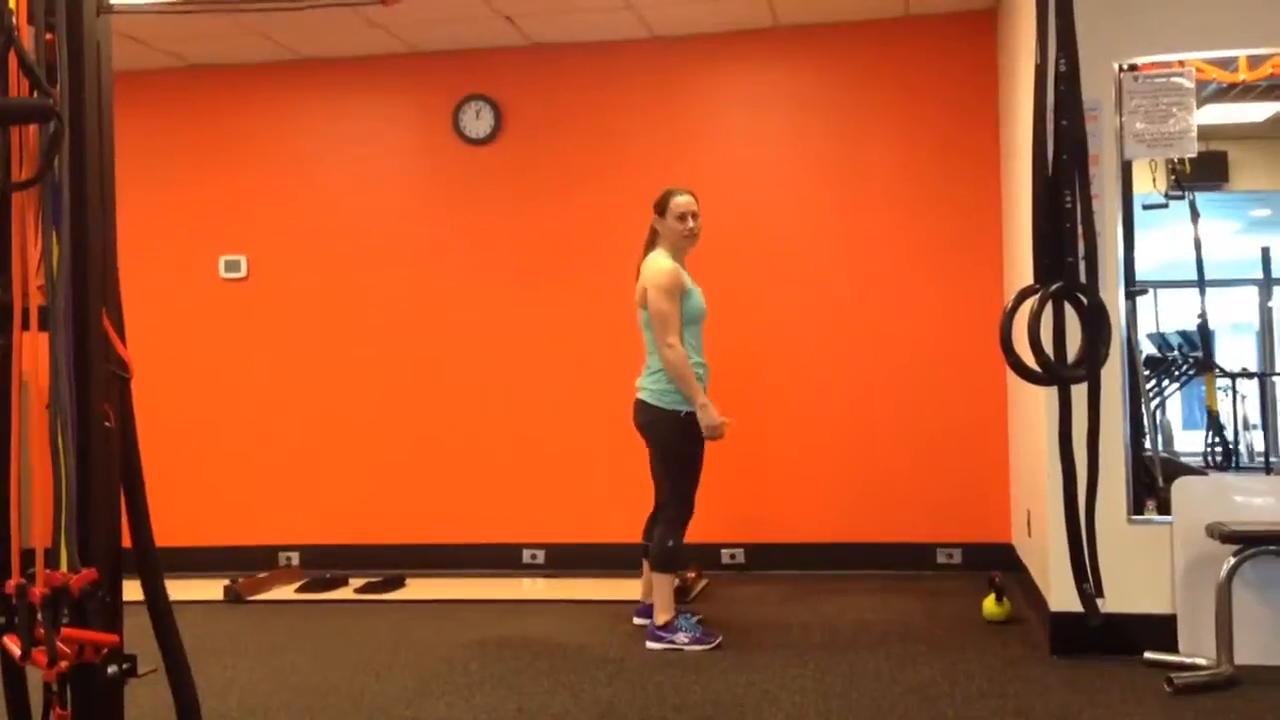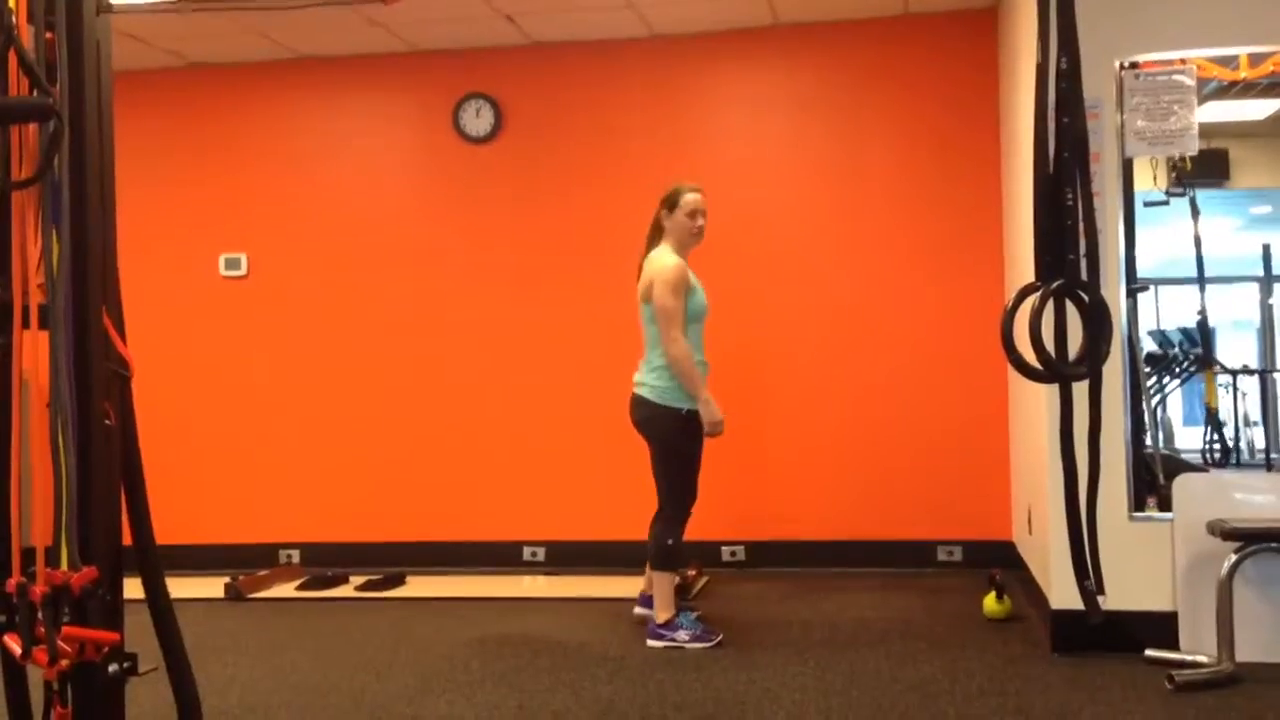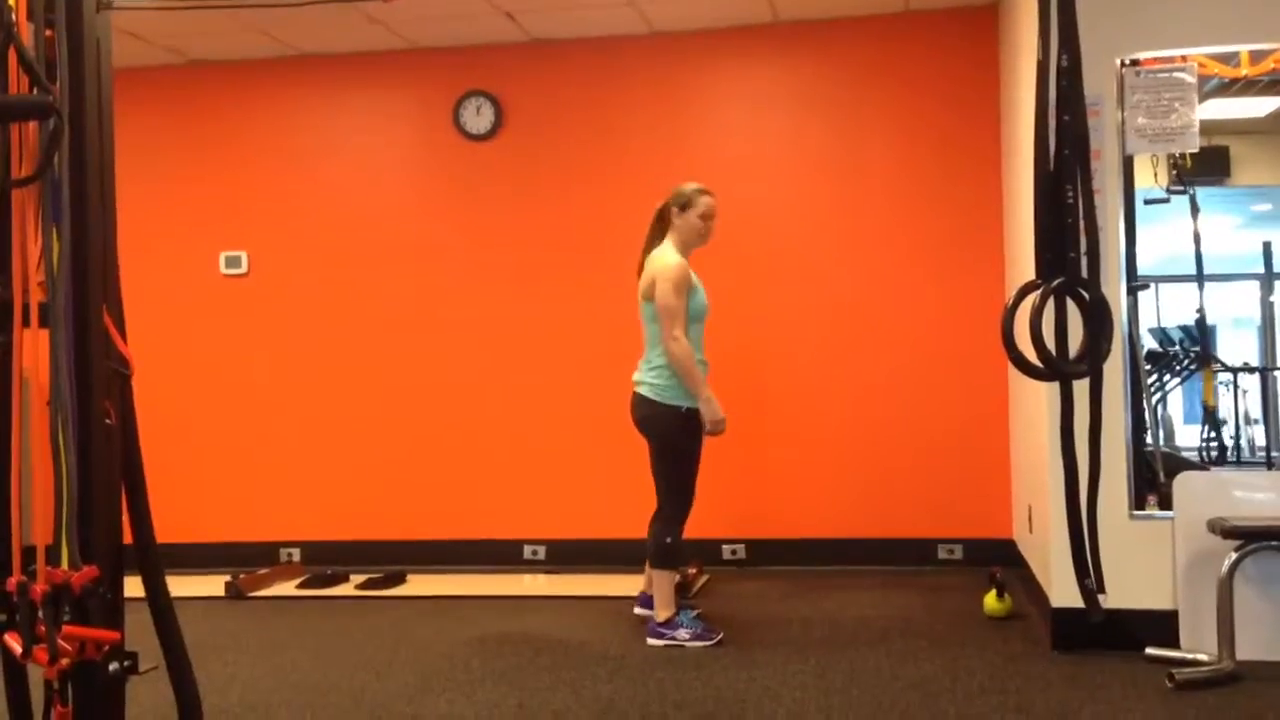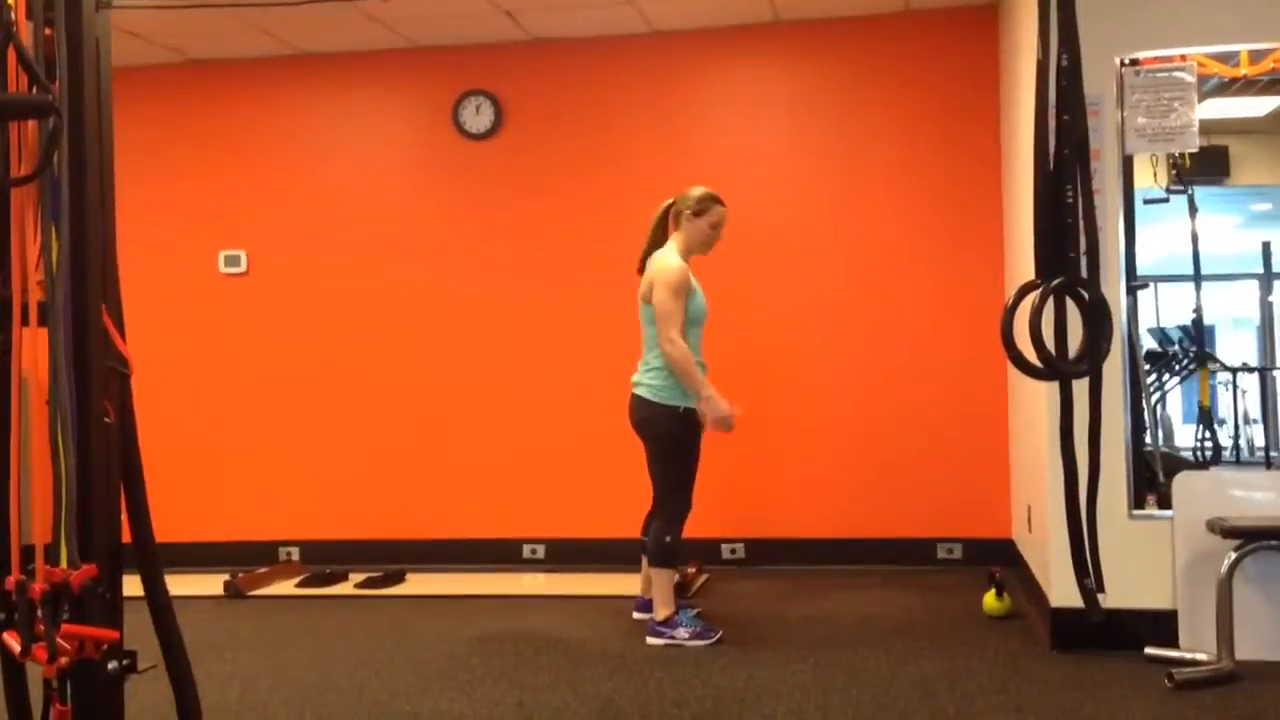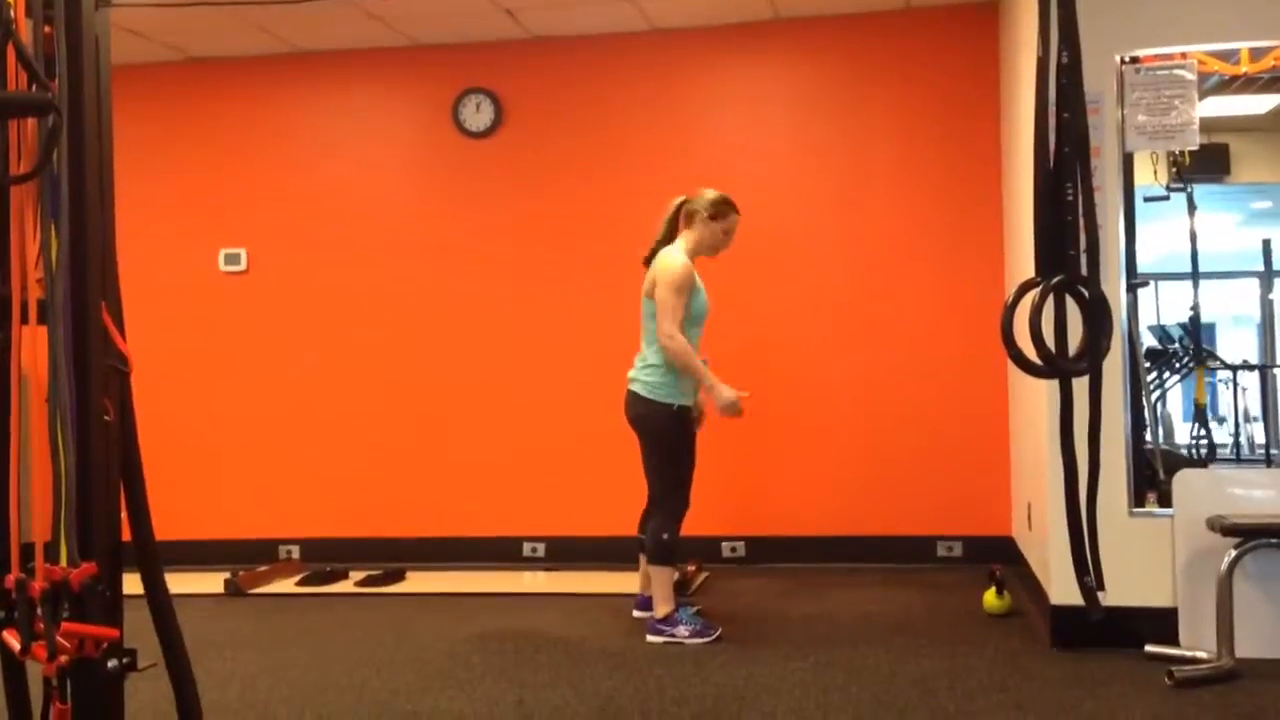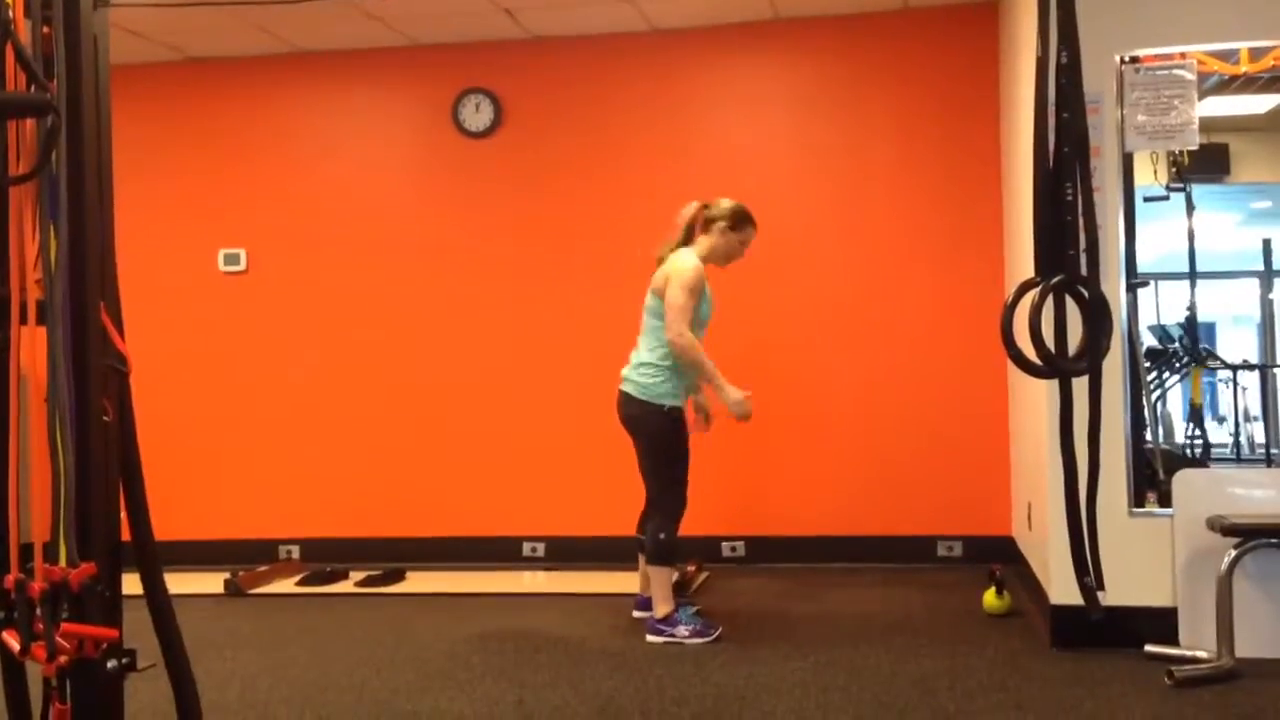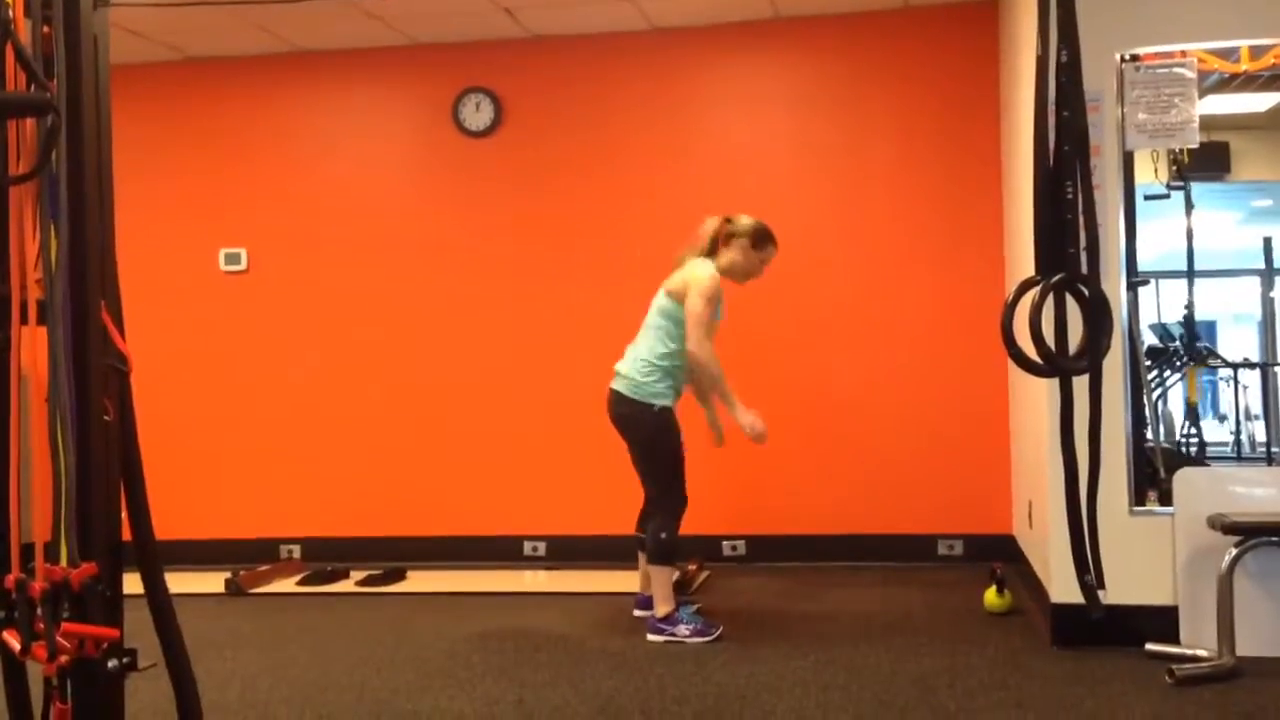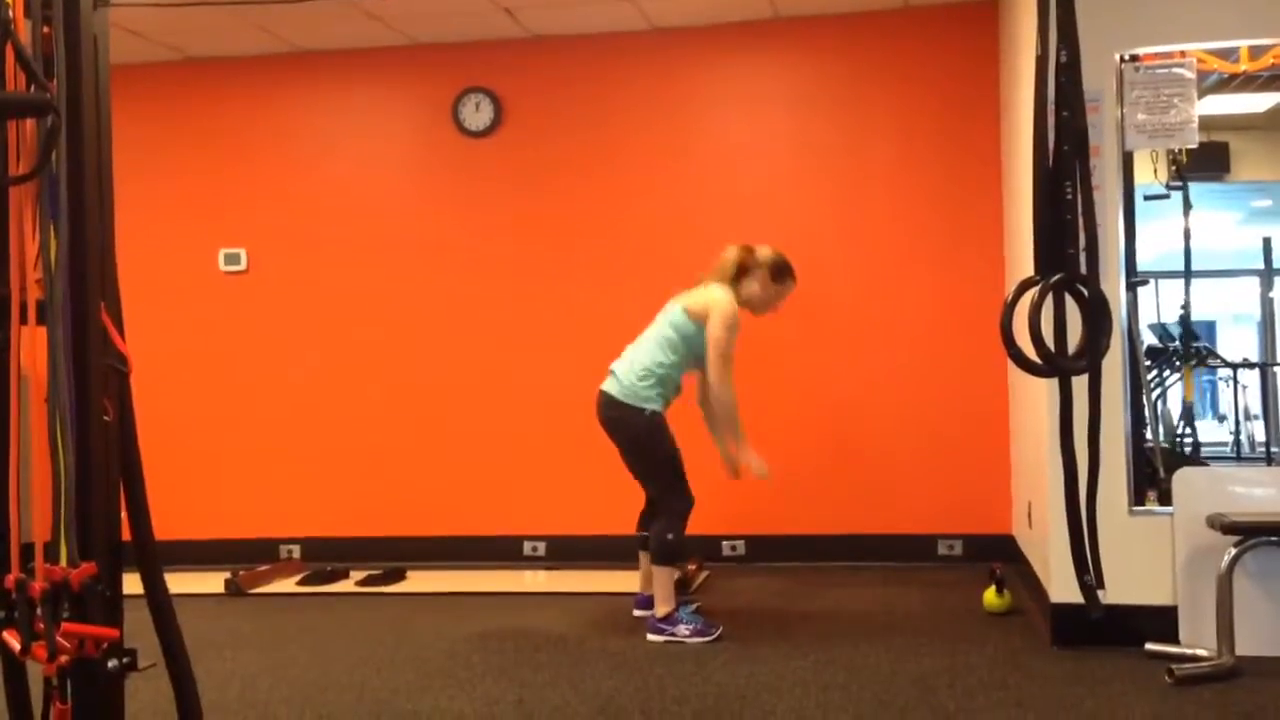
dt=0.1s
person 1, frame 1
left shoulder: (670, 269)
right shoulder: (663, 270)
right elbow: (670, 347)
left wrist: (698, 405)
right wrist: (704, 406)
left hip: (664, 405)
right hip: (668, 408)
left knee: (669, 506)
right knee: (677, 509)
left ankle: (651, 603)
right ankle: (663, 624)
person 1, frame 2
left shoulder: (671, 265)
right shoulder: (668, 266)
right elbow: (674, 344)
left wrist: (698, 401)
right wrist: (706, 402)
left hip: (662, 401)
right hip: (668, 405)
left knee: (675, 502)
right knee: (676, 506)
left ankle: (652, 594)
right ankle: (664, 622)
person 1, frame 3
left shoulder: (671, 263)
right shoulder: (670, 264)
right elbow: (675, 342)
left wrist: (699, 399)
right wrist: (709, 401)
left hip: (663, 400)
right hip: (668, 404)
left knee: (672, 502)
right knee: (676, 505)
left ankle: (651, 595)
right ankle: (664, 620)
person 1, frame 4
left shoulder: (670, 265)
right shoulder: (670, 266)
right elbow: (671, 343)
left wrist: (698, 399)
right wrist: (710, 398)
left hip: (660, 401)
right hip: (665, 405)
left knee: (668, 502)
right knee: (673, 505)
left ankle: (649, 597)
right ankle: (664, 619)
person 1, frame 5
left shoulder: (676, 261)
right shoulder: (675, 263)
right elbow: (669, 337)
left wrist: (694, 391)
right wrist: (716, 388)
left hip: (655, 397)
right hip: (660, 400)
left knee: (663, 498)
right knee: (671, 502)
left ankle: (649, 595)
right ankle: (663, 618)
person 1, frame 6
left shoulder: (683, 266)
right shoulder: (688, 266)
right elbow: (678, 337)
left wrist: (695, 394)
right wrist: (724, 389)
left hip: (646, 398)
right hip: (653, 401)
left knee: (662, 499)
right knee: (668, 502)
left ankle: (648, 596)
right ankle: (663, 617)
person 1, frame 7
left shoulder: (699, 276)
right shoulder: (707, 278)
left elbow: (693, 357)
right elbow: (697, 350)
left wrist: (711, 413)
right wrist: (736, 410)
left hip: (634, 397)
right hip: (641, 399)
left knee: (660, 495)
right knee: (669, 499)
left ankle: (649, 595)
right ankle: (664, 616)
person 1, frame 8
left shoulder: (709, 299)
right shoulder: (725, 306)
left elbow: (706, 385)
right elbow: (719, 383)
left wrist: (724, 446)
right wrist: (741, 450)
left hip: (621, 399)
right hip: (633, 405)
left knee: (662, 497)
right knee: (675, 501)
left ankle: (648, 595)
right ankle: (664, 616)
